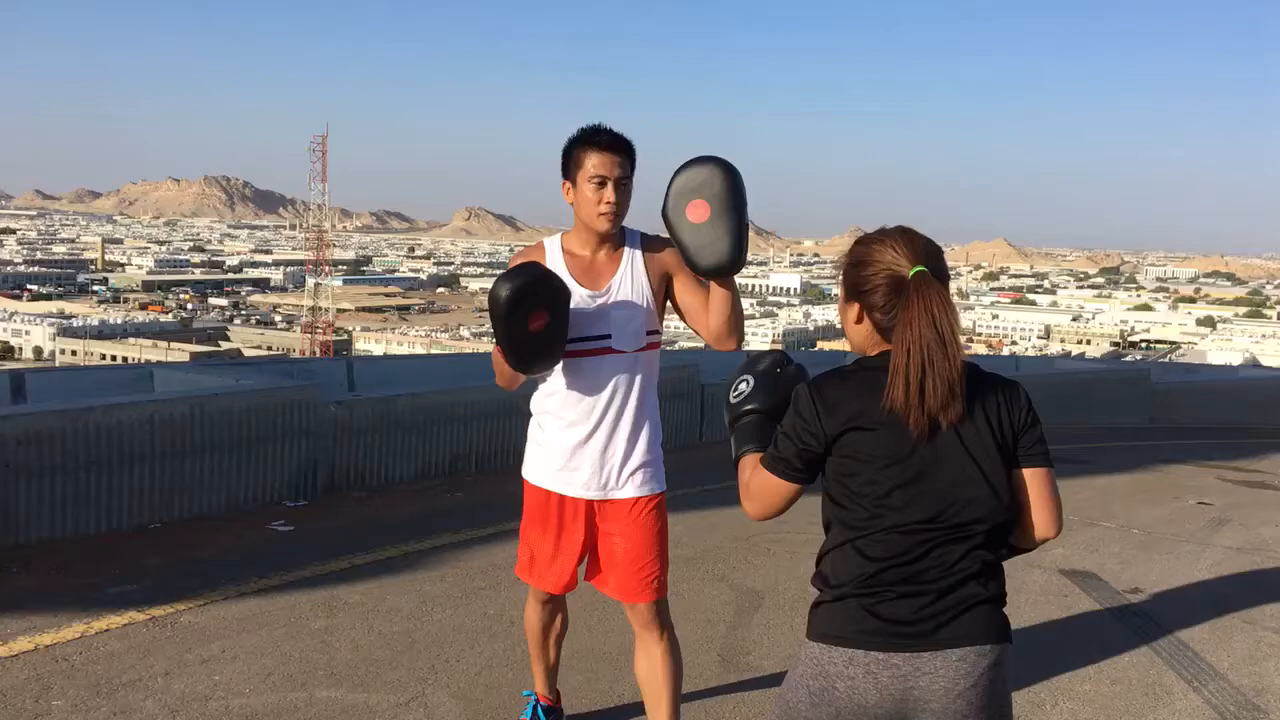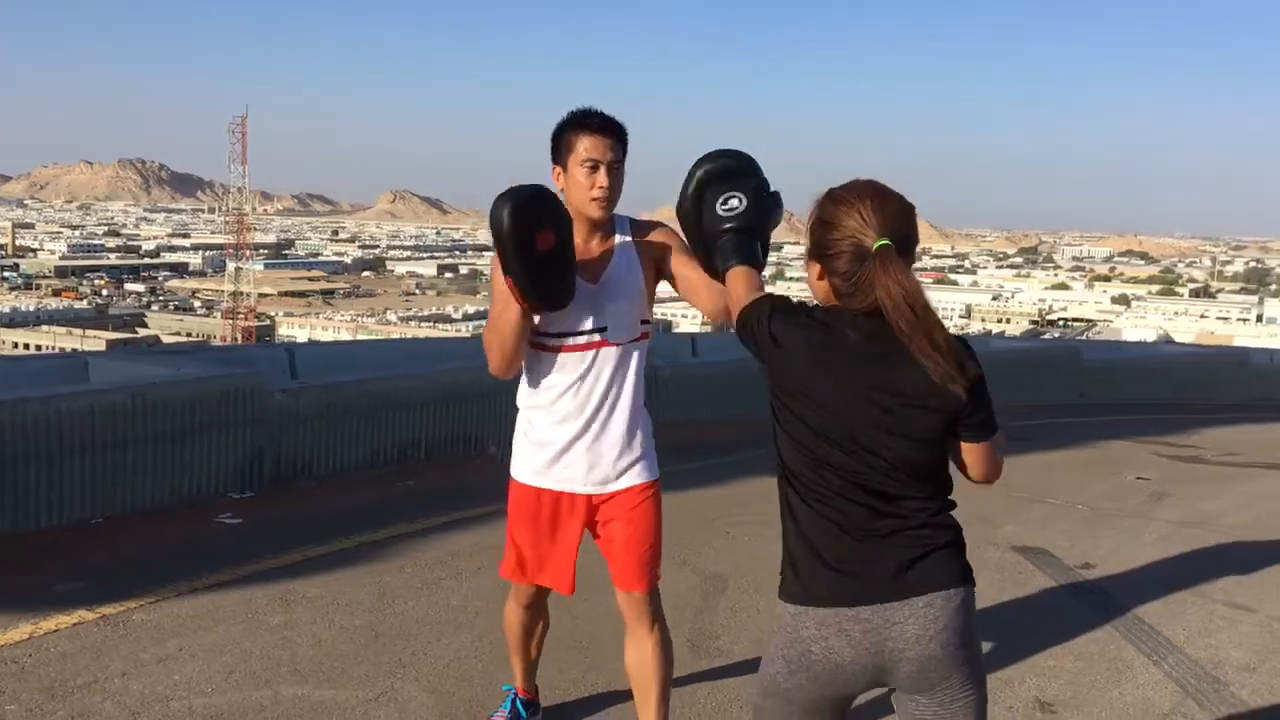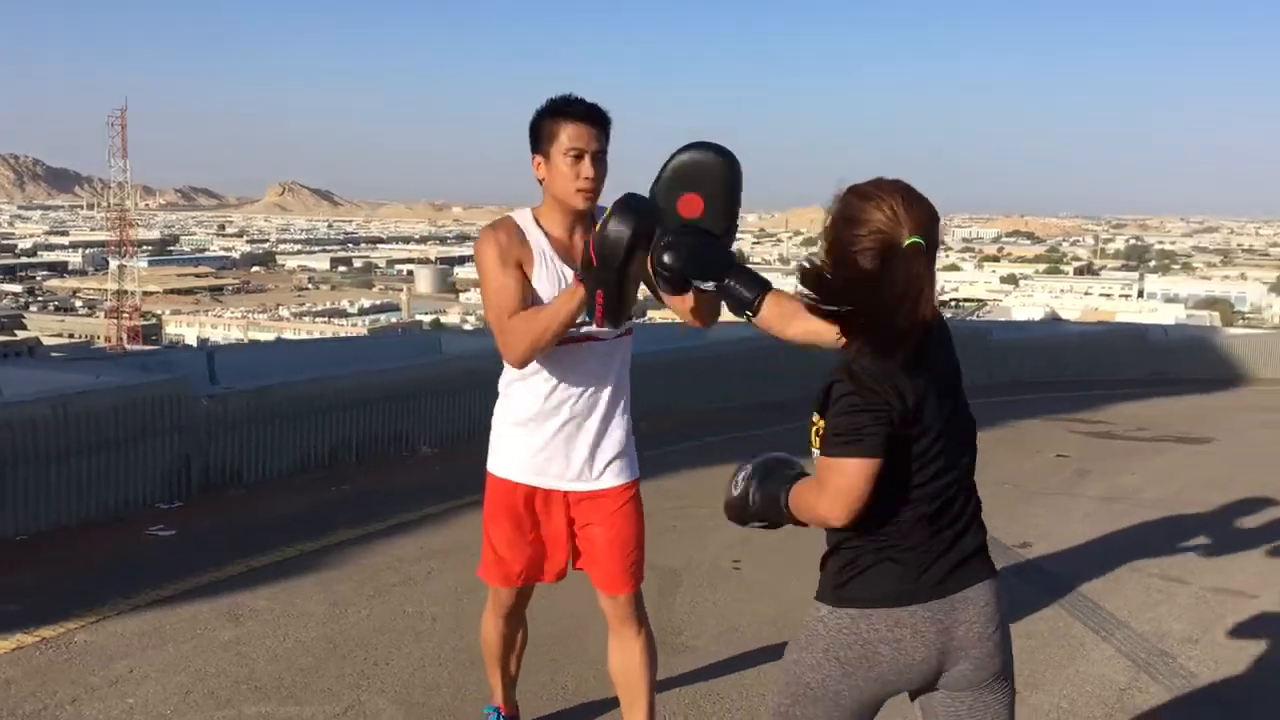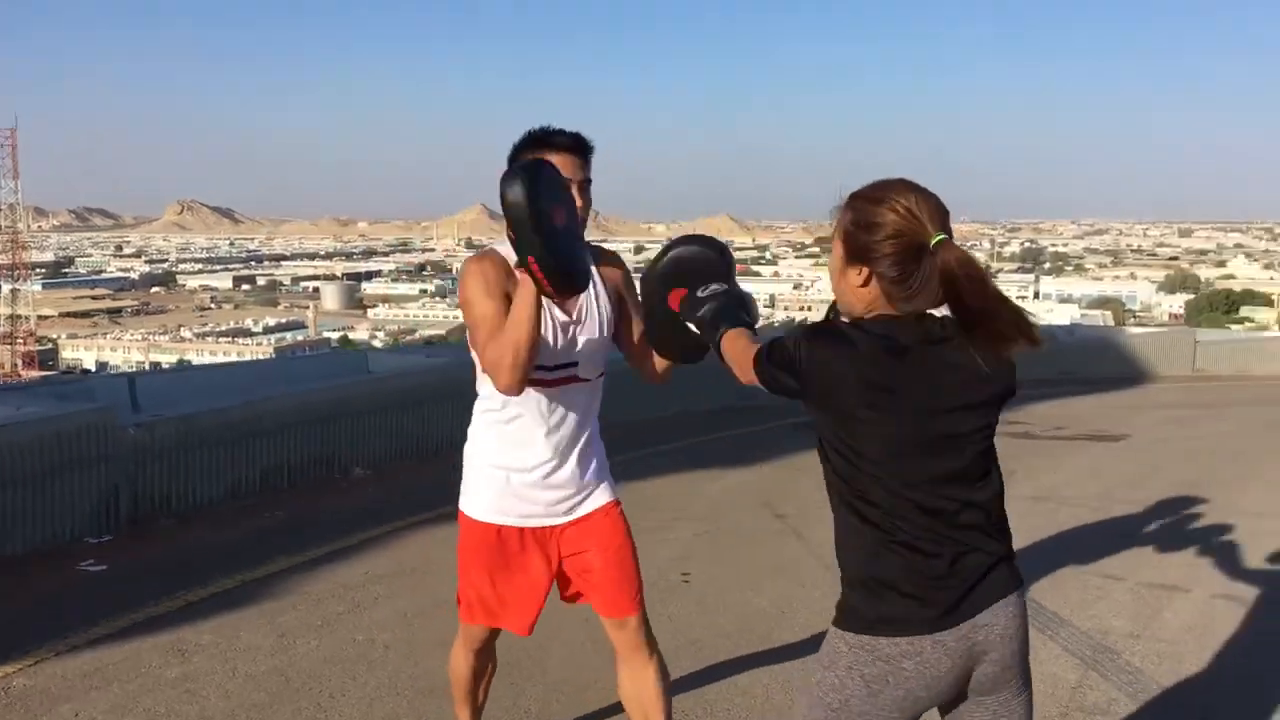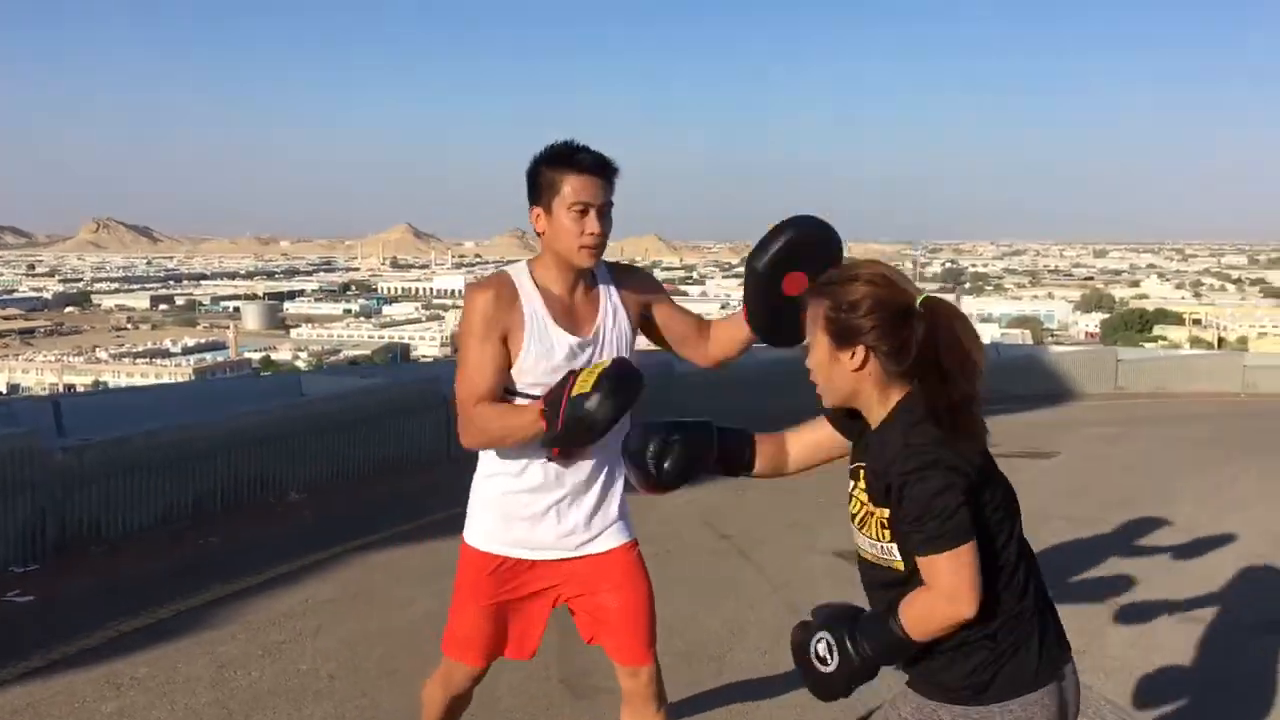
dt=0.3s
person 1, frame 1
left shoulder: (660, 258)
right shoulder: (533, 263)
left elbow: (723, 336)
right elbow: (507, 379)
right wrist: (514, 334)
left hip: (631, 474)
right hip: (553, 468)
left knee: (648, 614)
right knee: (544, 592)
person 1, frame 2
left shoulder: (651, 243)
right shoulder: (524, 249)
left elbow: (725, 308)
right elbow: (502, 365)
right wrist: (516, 285)
left hip: (625, 465)
right hip: (543, 462)
left knee: (642, 606)
right knee: (527, 591)
person 1, frame 3
right shoulder: (503, 240)
left elbow: (700, 313)
right elbow: (515, 347)
right wrist: (587, 288)
left hip: (605, 466)
right hip: (523, 462)
left knee: (625, 611)
right knee: (505, 600)
person 1, frame 4
left shoulder: (606, 269)
right shoulder: (485, 272)
left elbow: (652, 365)
right elbow: (508, 377)
right wrist: (532, 277)
left hip: (584, 491)
right hip: (499, 497)
left knee: (634, 635)
right knee: (478, 633)
person 1, frame 5
left shoulder: (631, 289)
right shoulder: (492, 299)
left elbow: (705, 347)
right elbow: (477, 423)
right wrist: (550, 416)
left hip: (598, 532)
right hip: (505, 535)
right knee: (459, 672)
person 2, frame 1
left shoulder: (826, 399)
right shoulder: (1004, 400)
left elbow: (758, 501)
right elbow: (1042, 525)
left wrist: (751, 417)
left hip: (847, 656)
right hip: (966, 658)
person 2, frame 2
left shoulder: (783, 338)
right shoulder: (949, 362)
left elbow: (743, 295)
right elbow: (984, 468)
left wrist: (733, 243)
left hip: (824, 617)
right hip: (933, 609)
person 2, frame 3
left shoulder: (868, 371)
right shoulder: (924, 328)
left elbow: (836, 502)
right elbow: (813, 323)
left wrist: (771, 494)
right wrist: (732, 277)
left hip: (868, 615)
right hip: (970, 605)
person 2, frame 4
left shoulder: (830, 357)
right shoulder: (985, 350)
left elbow: (748, 363)
left wrist: (721, 317)
left hip: (893, 634)
right hip: (994, 614)
person 2, frame 5
left shoulder: (921, 451)
right shoulder: (886, 415)
left elbow: (956, 600)
right elbow: (790, 450)
left wrist: (863, 644)
right wrist: (708, 446)
